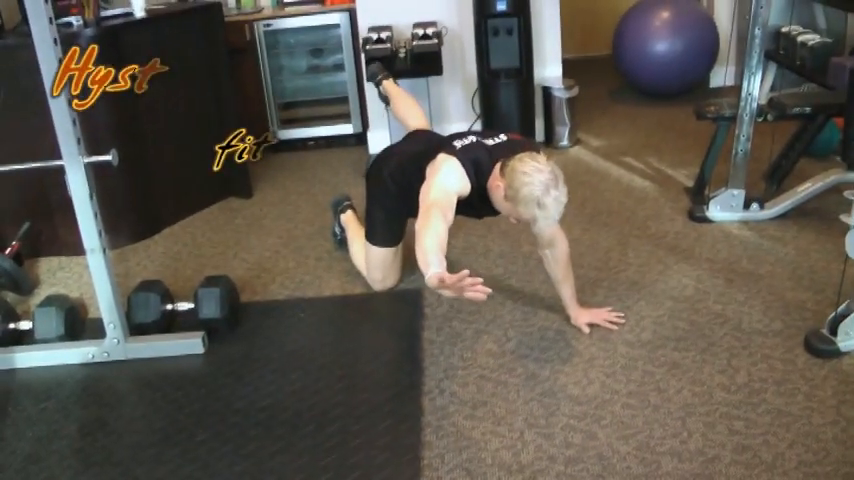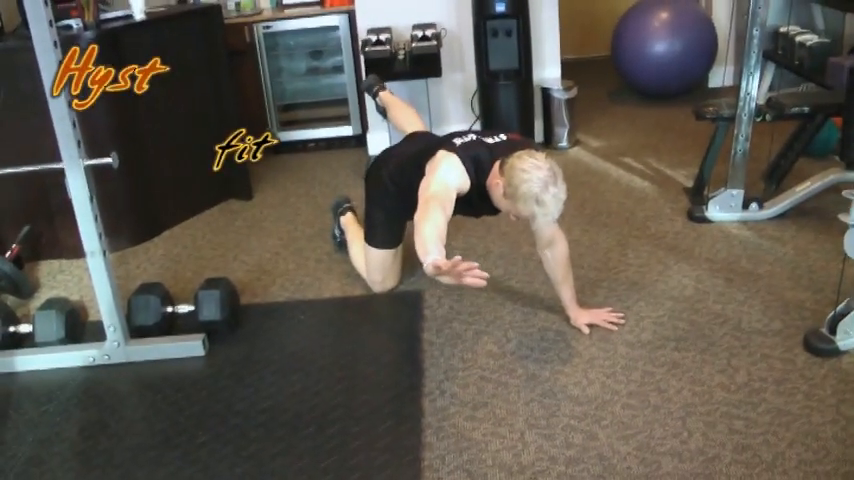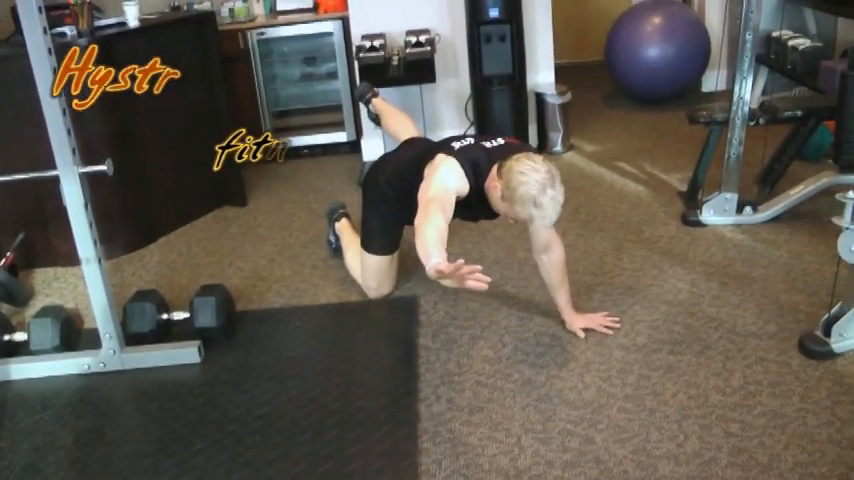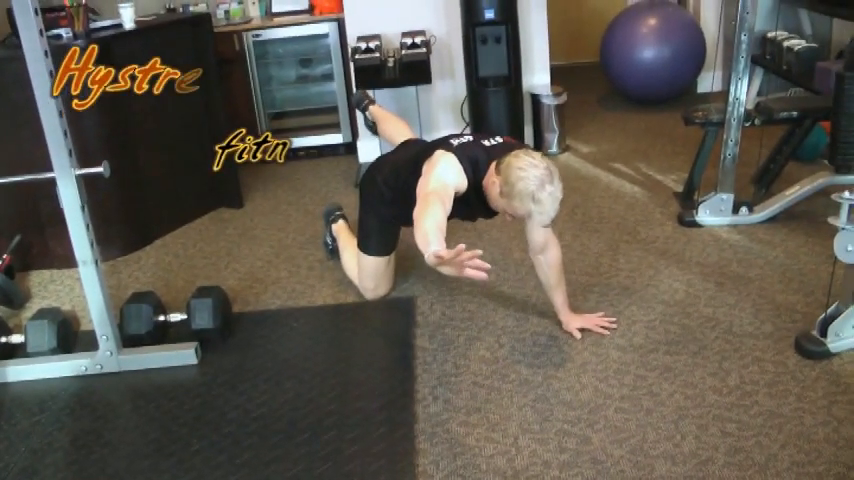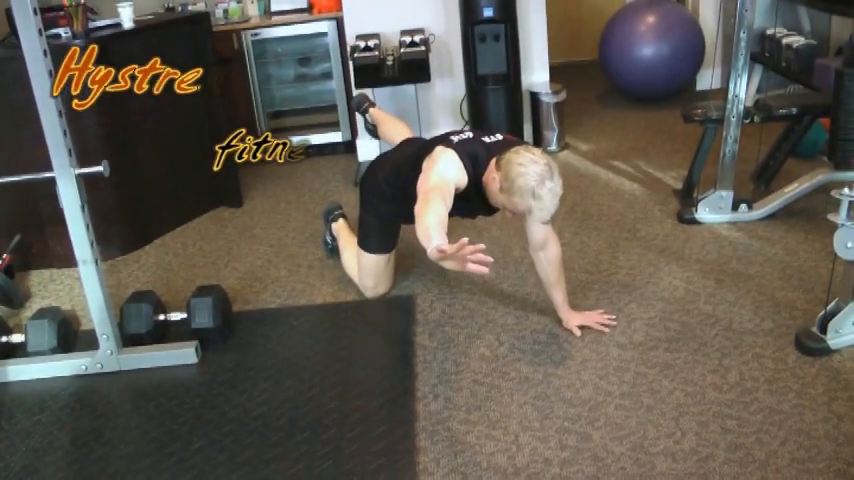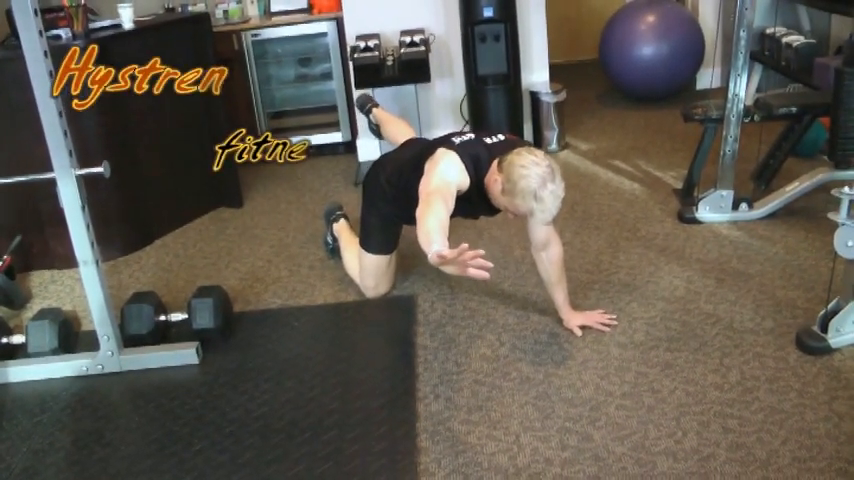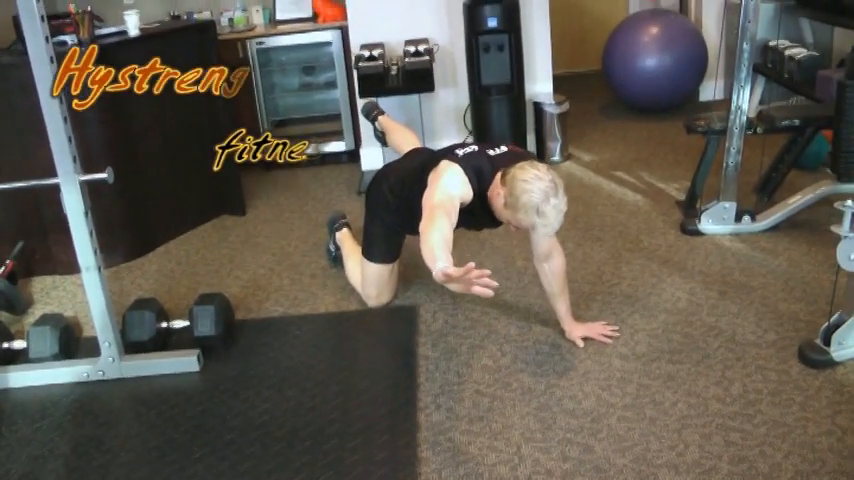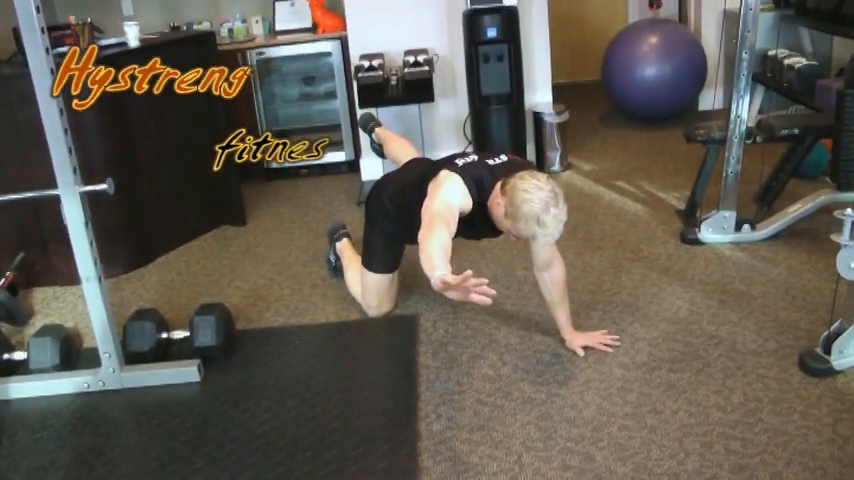
dt=0.3s
person 1, frame 1
left shoulder: (531, 166)
right shoulder: (451, 172)
left elbow: (551, 241)
right elbow: (432, 218)
left wrist: (574, 308)
right wrist: (435, 275)
left hip: (424, 148)
right hip: (391, 180)
left knee: (420, 130)
right knee: (382, 281)
left ankle: (384, 83)
right ankle: (346, 215)
person 1, frame 2
left shoulder: (531, 168)
right shoulder: (452, 169)
left elbow: (550, 241)
right elbow: (431, 211)
left wrist: (573, 308)
right wrist: (434, 261)
left hip: (420, 153)
right hip: (390, 181)
left knee: (418, 134)
right knee: (382, 283)
left ankle: (380, 93)
right ankle: (346, 217)
person 1, frame 3
left shoulder: (527, 173)
right shoulder: (450, 172)
left elbow: (547, 247)
right elbow: (432, 215)
left wrist: (569, 313)
right wrist: (436, 265)
right hip: (387, 188)
left knee: (413, 140)
right knee: (377, 289)
left ankle: (372, 100)
right ankle: (341, 223)
person 1, frame 4
left shoulder: (525, 173)
right shoulder: (449, 168)
left elbow: (544, 247)
right elbow: (430, 207)
left wrist: (566, 314)
right wrist: (436, 252)
left hip: (414, 160)
right hip: (384, 189)
right knee: (374, 290)
left ankle: (370, 108)
right ankle: (337, 224)
person 1, frame 5
left shoulder: (525, 173)
right shoulder: (449, 164)
left elbow: (543, 244)
right elbow: (430, 203)
left wrist: (565, 311)
right wrist: (437, 247)
right hip: (385, 186)
right knee: (374, 288)
left ankle: (370, 111)
right ankle: (337, 223)
person 1, frame 6
left shoulder: (527, 171)
right shoulder: (451, 167)
left elbow: (545, 244)
right elbow: (432, 207)
left wrist: (567, 311)
right wrist: (438, 251)
right hip: (387, 187)
right knee: (375, 288)
left ankle: (374, 112)
right ankle: (339, 224)
person 1, frame 7
left shoulder: (531, 182)
right shoulder: (454, 179)
left elbow: (548, 256)
right elbow: (435, 222)
left wrist: (568, 323)
right wrist: (443, 269)
left hip: (422, 169)
right hip: (390, 196)
right knee: (376, 298)
left ankle: (380, 118)
right ankle: (341, 233)
person 1, frame 8
left shoulder: (530, 190)
right shoulder: (454, 189)
left elbow: (548, 265)
right elbow: (434, 232)
left wrist: (569, 331)
right wrist: (441, 277)
left hip: (421, 178)
right hip: (390, 206)
right knee: (377, 307)
left ankle: (376, 130)
right ankle: (341, 243)
